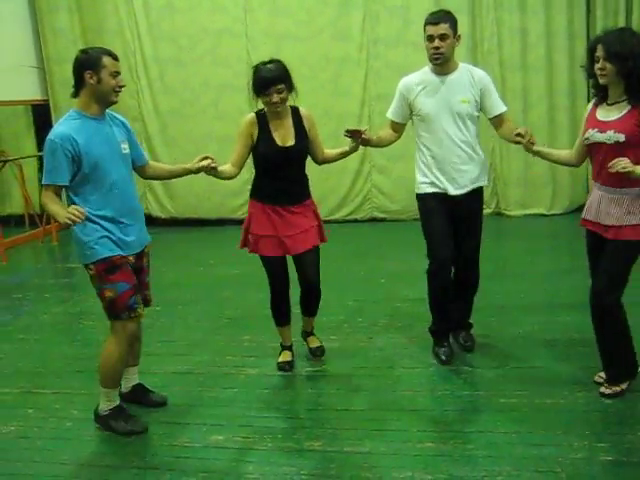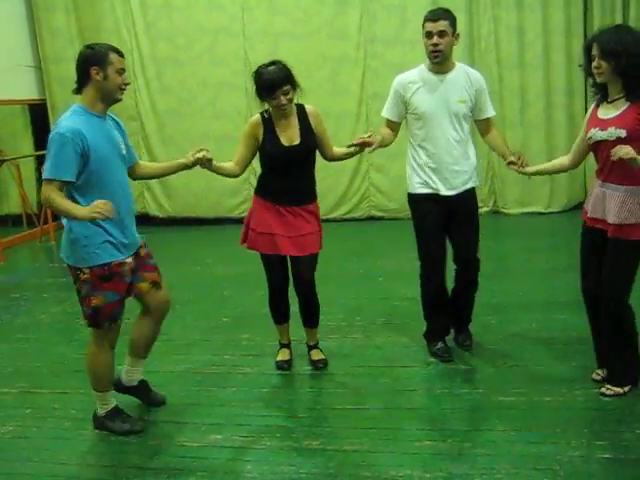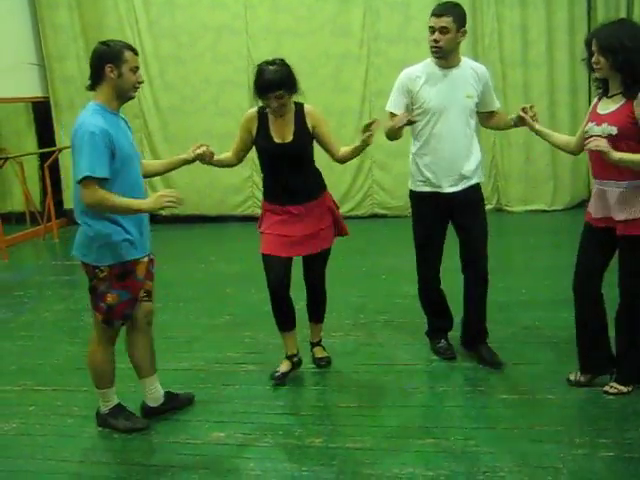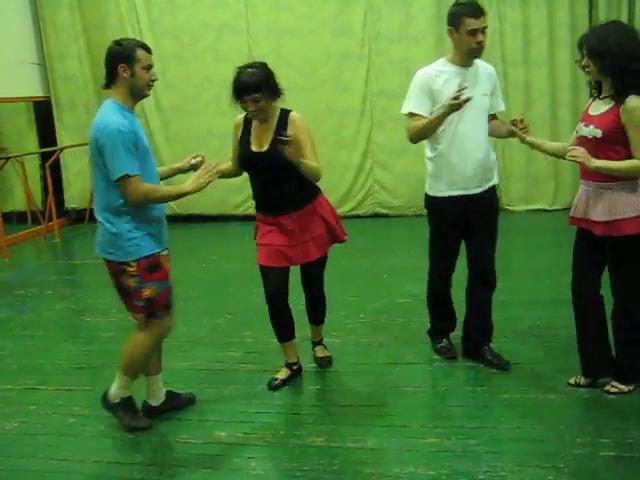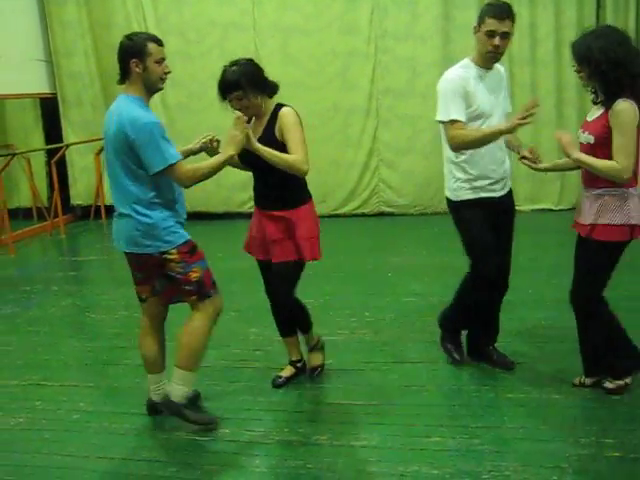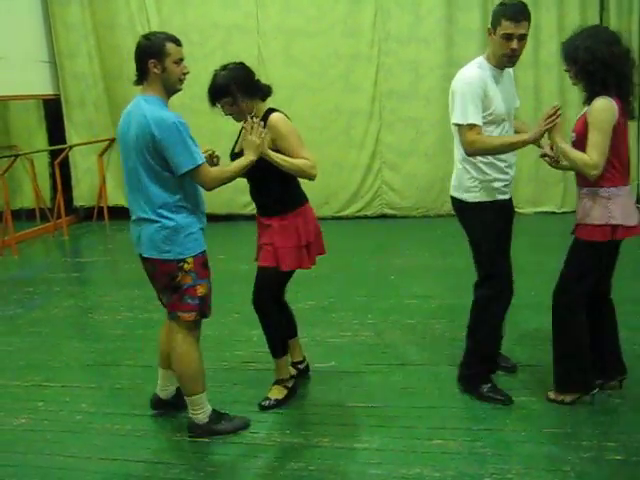
dt=0.3s
person 1, frame 1
left shoulder: (119, 124)
right shoulder: (64, 136)
left elbow: (144, 167)
right elbow: (49, 194)
left wrist: (189, 169)
right wrist: (63, 214)
left hip: (135, 240)
right hip: (102, 247)
left knee: (135, 317)
right knee: (125, 325)
left ankle: (129, 385)
right ankle: (107, 408)
person 1, frame 2
left shoulder: (113, 124)
right shoulder: (69, 131)
left elbow: (134, 168)
right elbow: (50, 192)
left wrist: (183, 164)
right wrist: (81, 212)
left hip: (128, 241)
right hip: (94, 252)
left knee: (159, 303)
right knee: (105, 332)
left ankle: (131, 377)
right ankle: (105, 411)
person 1, frame 3
left shoulder: (117, 120)
right shoulder: (93, 127)
right elbow: (91, 195)
left wrist: (184, 159)
right wrist: (147, 205)
left hip: (133, 245)
right hip: (108, 250)
left knee: (141, 320)
right knee: (108, 330)
left ankle: (154, 398)
right ankle: (108, 408)
person 1, frame 4
left shoulder: (125, 118)
right shoulder: (114, 125)
right elbow: (134, 191)
left wrist: (180, 167)
right wrist: (188, 187)
left hip: (145, 240)
right hip: (130, 244)
left knee: (152, 322)
right knee: (157, 323)
left ankle: (155, 397)
right ankle: (118, 394)
person 1, frame 5
left shoulder: (121, 111)
right shoulder: (140, 120)
right elbow: (184, 177)
left wrist: (191, 148)
right wrist: (228, 152)
left hip: (136, 233)
right hip: (159, 234)
left knee: (153, 313)
right knee: (208, 305)
left ankle: (160, 394)
right ankle: (179, 395)
person 1, frame 6
left shoulder: (132, 114)
right shoulder: (164, 121)
right elbow: (207, 180)
left wrist: (198, 158)
right wrist: (249, 157)
left hip: (151, 236)
right hip: (177, 240)
left knee: (177, 318)
right knee: (188, 327)
left ankle: (166, 393)
right ankle: (201, 416)
person 2, frame 1
right shoulder: (593, 108)
right elbow: (575, 157)
right wrist: (537, 150)
right hip: (598, 209)
left knee: (604, 294)
right knee: (602, 294)
person 2, frame 2
right shoulder: (596, 108)
right elbow: (572, 160)
right wrist: (530, 170)
right hip: (599, 206)
right knee: (591, 289)
right ankle: (607, 361)
person 2, frame 3
right shoulder: (600, 100)
right elbow: (576, 145)
right wrist: (535, 128)
right hip: (601, 204)
right knee: (584, 284)
right ankle: (595, 362)
person 2, frame 4
right shoulder: (594, 101)
right elbow: (571, 148)
left wrist: (594, 162)
right wrist: (529, 140)
right hip: (590, 206)
right knee: (583, 288)
right ankle: (596, 366)
person 2, frame 5
right shoulder: (601, 105)
left wrist: (572, 151)
right wrist: (544, 166)
right hip: (596, 210)
left knee: (584, 293)
right knee: (586, 293)
right ankle: (600, 367)
person 2, frame 6
left shoulder: (602, 105)
right shoulder: (607, 103)
left elbow: (594, 167)
left wrist: (559, 142)
right wrist: (562, 163)
left hip: (603, 212)
right hip: (604, 210)
left knee: (568, 296)
right knee: (595, 293)
left ankle: (573, 383)
right ankle: (608, 370)
person 3, frame 1
left shoulder: (477, 79)
right shoulder: (410, 85)
left elbow: (500, 123)
right elbow: (395, 130)
left wrist: (516, 135)
right wrist: (372, 140)
left hip: (470, 186)
right hip: (432, 188)
left knee: (468, 263)
right knee: (441, 261)
left ankle: (460, 324)
right ankle: (441, 333)
person 3, frame 2
left shoulder: (472, 80)
right shoulder: (405, 83)
left elbow: (486, 127)
right elbow: (390, 129)
left wrist: (506, 154)
right wrist: (374, 141)
left hip: (463, 188)
right hip: (424, 190)
left knee: (469, 261)
right knee: (432, 265)
left ankle: (460, 321)
right ankle: (436, 332)
person 3, frame 3
left shoulder: (478, 73)
right shoulder: (411, 77)
left elbow: (489, 117)
right elbow: (390, 131)
left wrist: (515, 121)
right wrist: (401, 122)
left hip: (467, 186)
right hip: (426, 188)
left knee: (477, 264)
right knee: (429, 267)
left ankle: (475, 338)
right ankle: (438, 331)
person 3, frame 4
left shoulder: (488, 73)
right shoulder: (428, 77)
right elbow: (413, 133)
left wrist: (511, 130)
right wrist: (446, 111)
left hip: (484, 189)
right hip: (444, 192)
left knee: (483, 270)
right knee: (442, 270)
left ankle: (477, 341)
right ankle: (440, 332)
person 3, frame 5
left shoulder: (501, 74)
right shoulder: (455, 79)
right elbow: (456, 139)
left wrist: (517, 146)
right wrist: (508, 127)
left hip: (502, 191)
right hip: (469, 194)
left knee: (499, 272)
right knee: (487, 266)
left ankle: (482, 341)
right ankle: (451, 325)
person 3, frame 6
left shoulder: (507, 73)
right shoulder: (471, 79)
right elbow: (472, 143)
left wrist: (537, 139)
right wrist: (528, 137)
left hip: (500, 193)
right hip: (476, 197)
left knee: (498, 279)
right knee: (495, 283)
left ankle: (486, 349)
right ankle: (474, 373)
person 4, frame 1
left shoulder: (303, 116)
right shoulder: (252, 123)
left elbow: (319, 157)
right elbow: (234, 168)
left wrist: (350, 149)
right wrist: (214, 170)
left hip: (301, 210)
right hip: (266, 213)
left knee: (310, 280)
right knee: (279, 284)
left ankle: (309, 330)
right ankle: (286, 345)
person 4, frame 2
left shoulder: (310, 114)
right shoulder: (257, 124)
left elbow: (329, 153)
right elbow: (237, 167)
left wrist: (356, 150)
right wrist: (210, 165)
left hip: (305, 211)
right hip: (269, 212)
left knee: (306, 283)
right knee: (277, 283)
left ankle: (313, 343)
right ankle: (284, 343)
person 4, frame 3
left shoulder: (308, 114)
right shoulder: (252, 119)
left elbow: (340, 155)
right elbow: (235, 156)
left wrist: (363, 143)
right wrist: (209, 159)
left hip: (315, 208)
right hip: (277, 213)
left knee: (315, 279)
right knee: (276, 284)
left ankle: (316, 341)
right ankle: (291, 355)
person 4, frame 4
left shoulder: (293, 121)
right shoulder: (241, 125)
left elbow: (315, 174)
right elbow: (236, 167)
left wrist: (295, 158)
left hip: (308, 216)
right hip: (270, 222)
left knee: (313, 285)
right knee: (274, 294)
left ankle: (318, 341)
right ankle: (291, 362)
person 4, frame 5
left shoulder: (285, 116)
right shoulder: (251, 119)
left elbow: (300, 166)
left wrist: (256, 146)
left hip: (293, 217)
right hip: (265, 216)
left knee: (281, 293)
right knee: (275, 291)
left ankle: (313, 342)
right ankle: (295, 358)
person 4, frame 6
left shoulder: (275, 121)
right shoulder: (249, 124)
left elbow: (310, 169)
left wrist: (265, 152)
left hip: (289, 222)
right hip: (272, 222)
left knee: (263, 299)
right knee: (272, 297)
left ankle: (283, 379)
right ankle: (298, 361)
